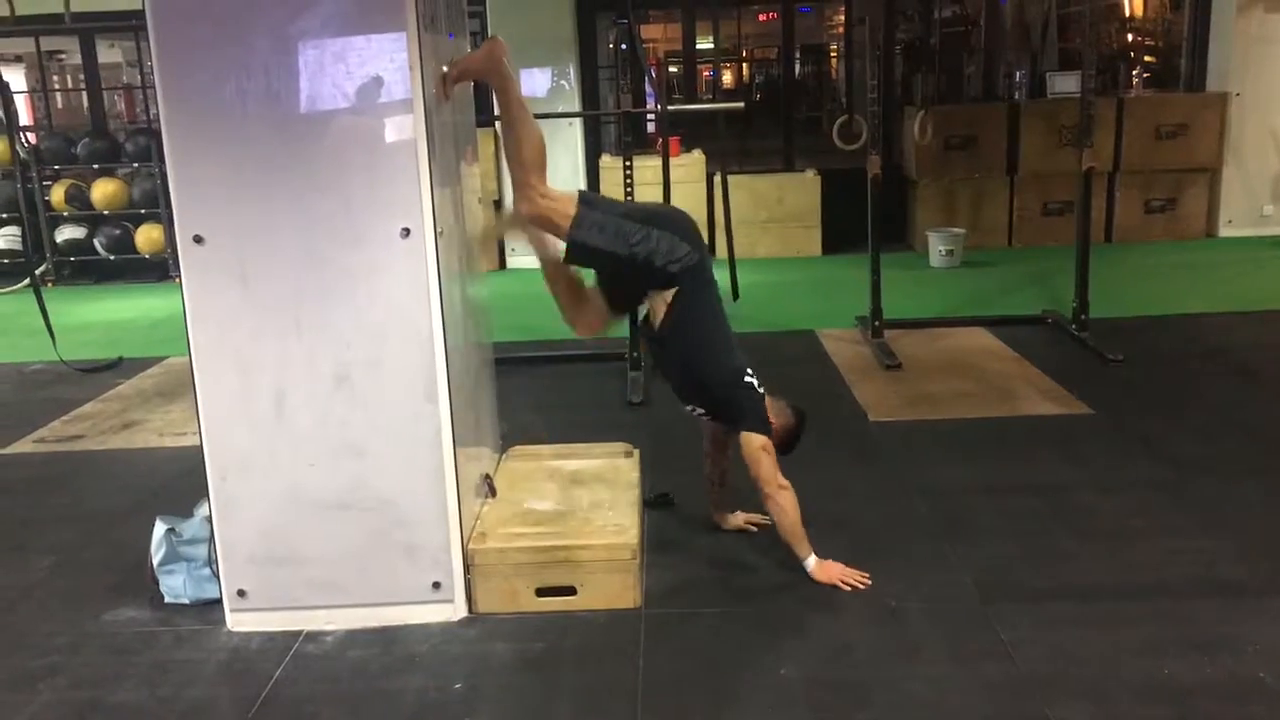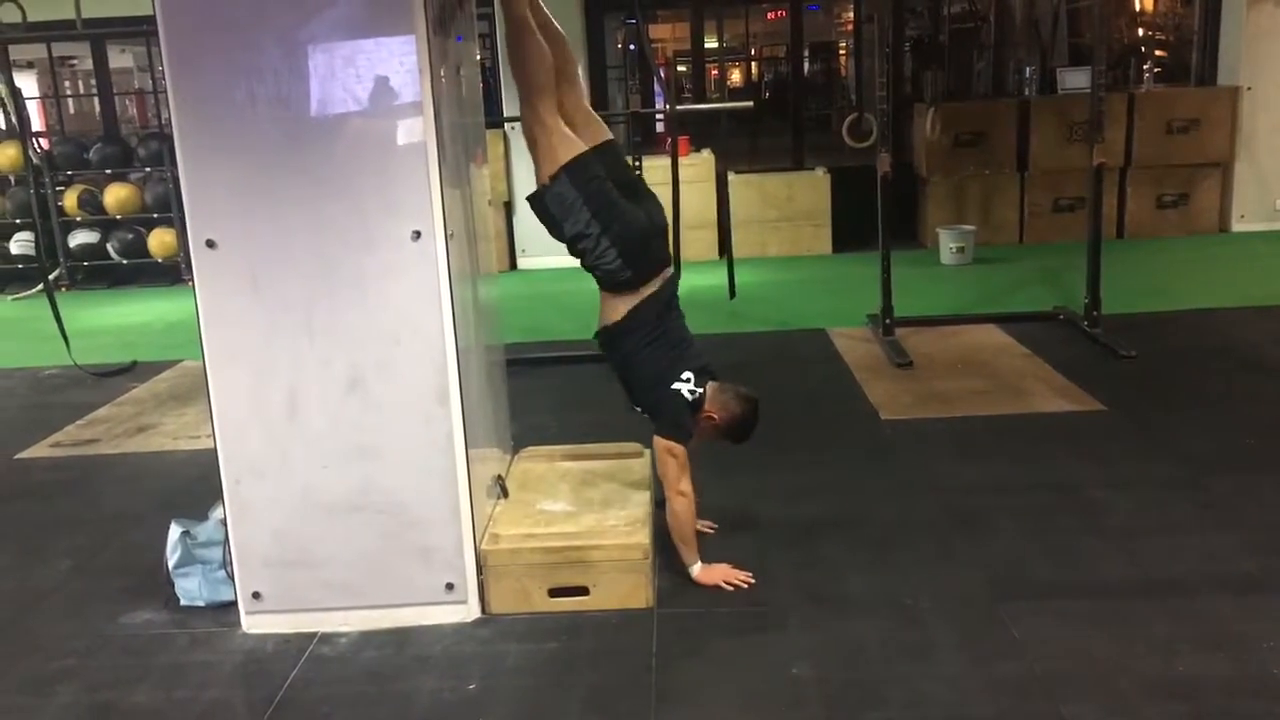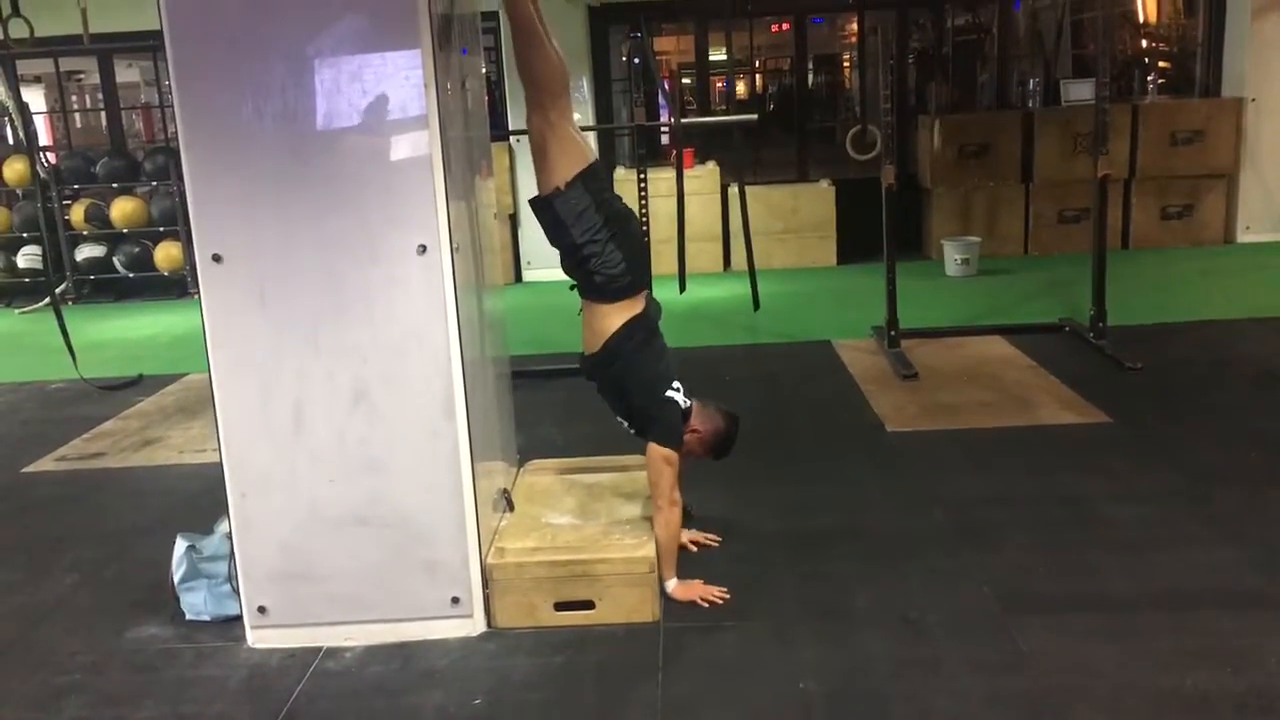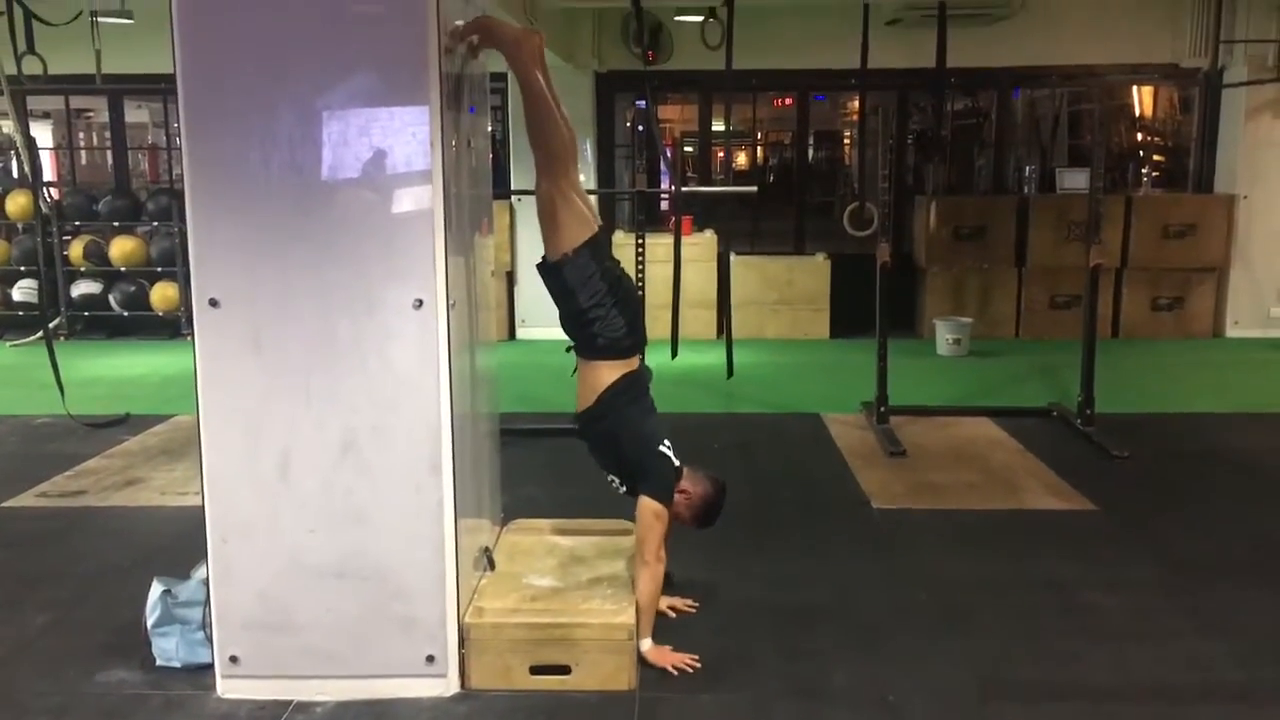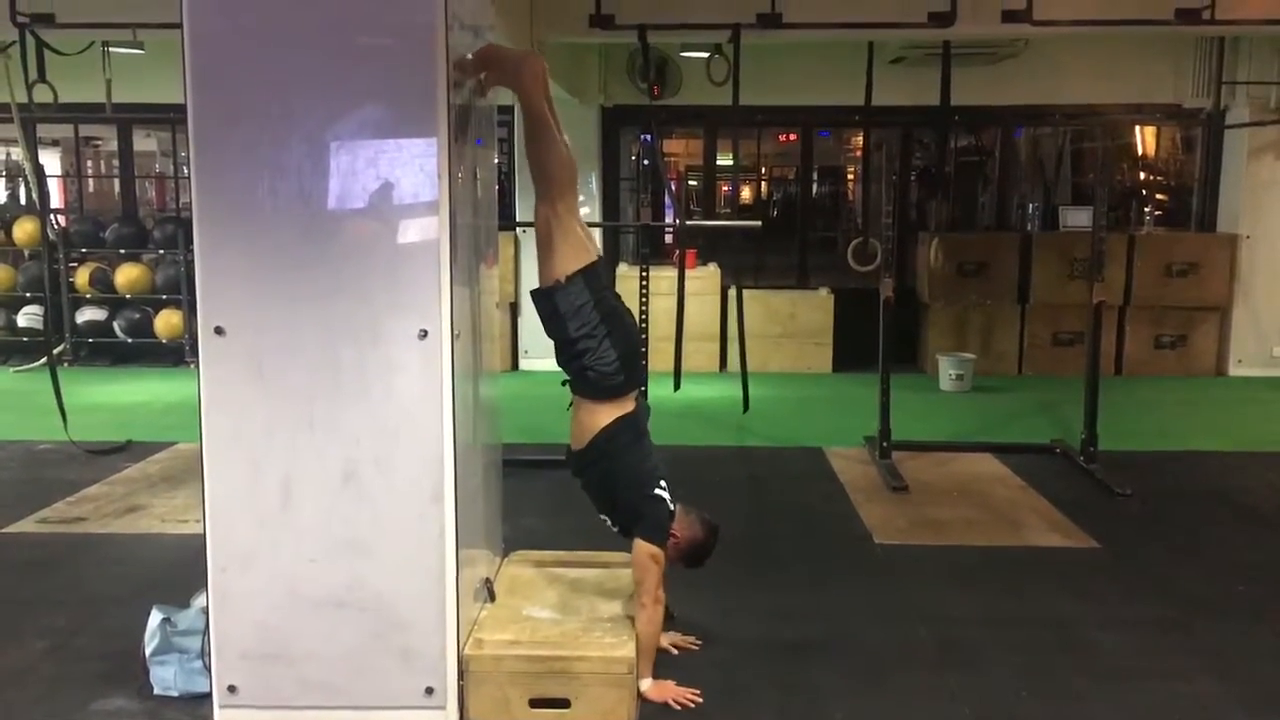
dt=1s
person 1, frame 1
left shoulder: (730, 397)
right shoulder: (744, 402)
left elbow: (714, 450)
right elbow: (775, 487)
left wrist: (721, 512)
right wrist: (812, 562)
left hip: (666, 259)
right hip: (669, 257)
left knee: (590, 320)
right knee: (535, 201)
left ankle: (534, 235)
right ankle: (498, 70)
person 1, frame 2
left shoulder: (693, 384)
right shoulder: (677, 398)
right elbow: (679, 490)
left wrist: (686, 516)
right wrist: (696, 566)
left hip: (638, 227)
right hip: (623, 249)
left knee: (568, 97)
right knee: (543, 111)
person 1, frame 3
left shoulder: (668, 408)
right shoulder: (667, 416)
left elbow: (665, 500)
right elbow: (667, 501)
left wrist: (675, 532)
right wrist: (672, 581)
left hip: (613, 260)
right hip: (609, 266)
left knee: (553, 115)
right knee: (548, 117)
person 1, frame 4
left shoulder: (655, 469)
right shoulder: (660, 478)
left elbow: (647, 558)
right elbow: (650, 559)
left wrist: (654, 598)
right wrist: (646, 641)
left hip: (607, 326)
right hip: (606, 328)
left knee: (561, 181)
right knee: (558, 182)
right ankle: (520, 53)
person 1, frame 5
left shoulder: (650, 507)
right shoulder: (654, 515)
left elbow: (648, 598)
right elbow: (649, 598)
left wrist: (656, 634)
right wrist: (647, 680)
left hip: (604, 360)
right hip: (603, 362)
left knee: (561, 209)
right knee: (558, 209)
right ankle: (526, 80)
